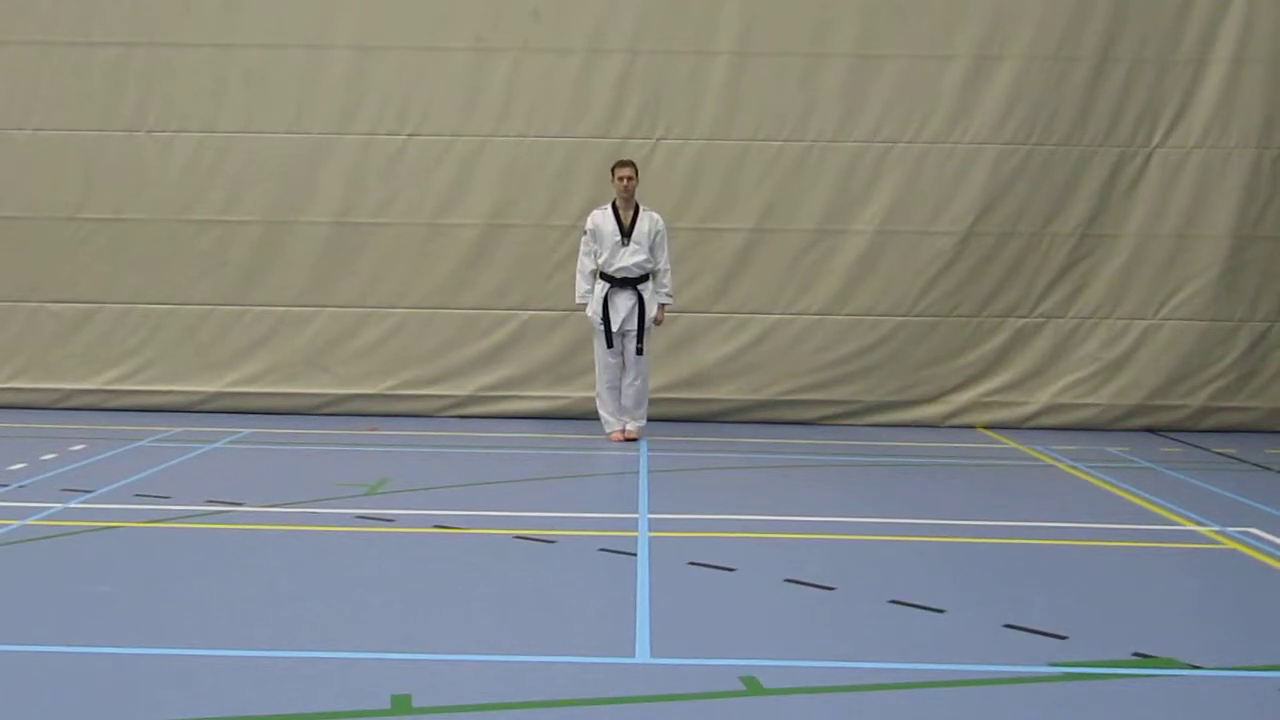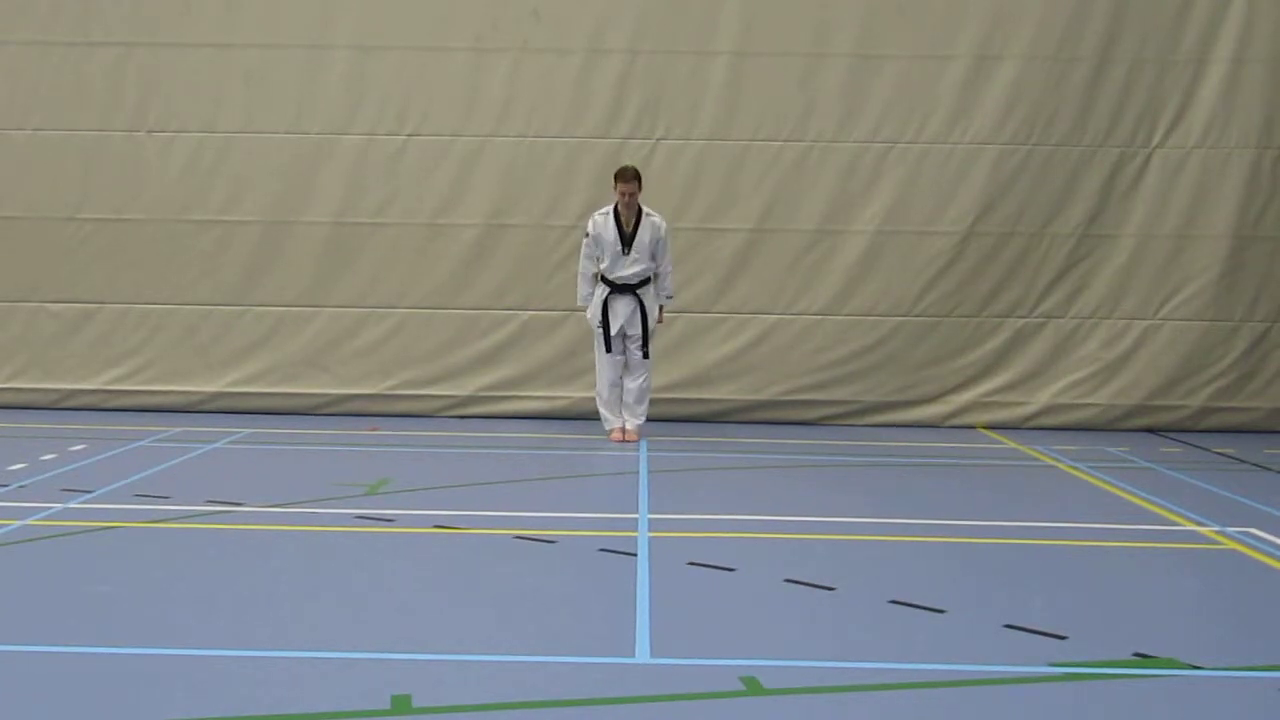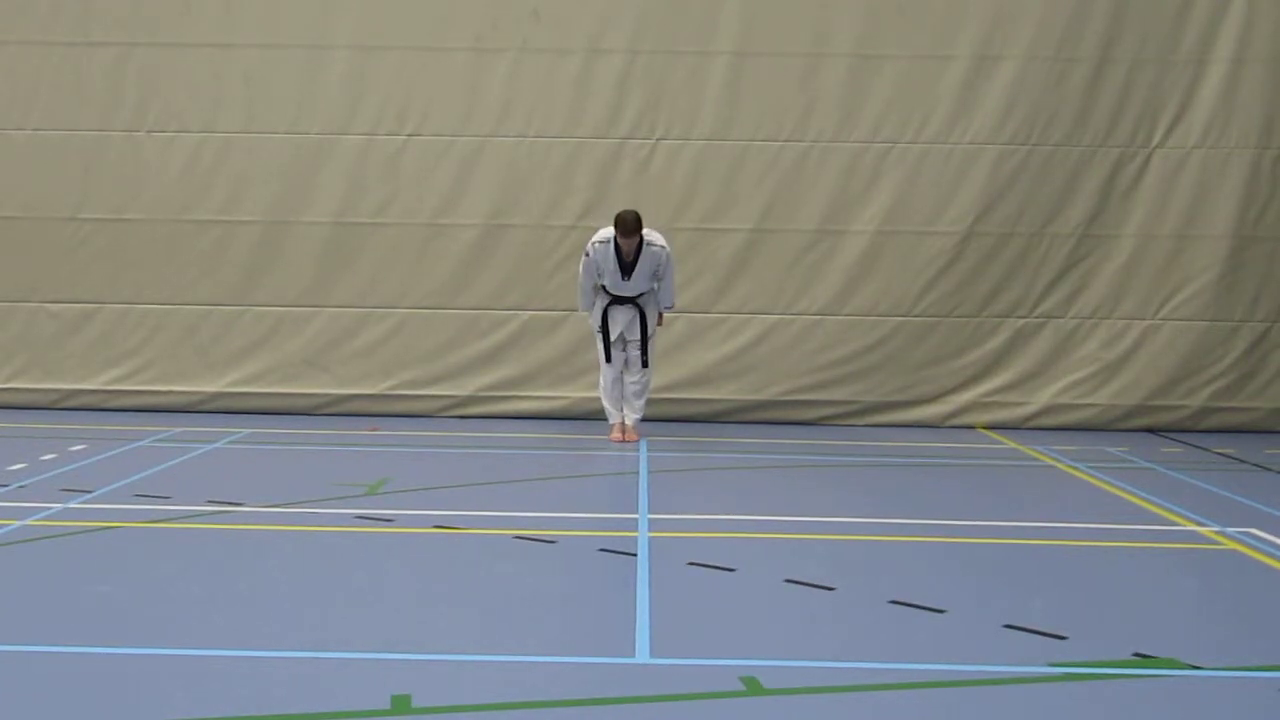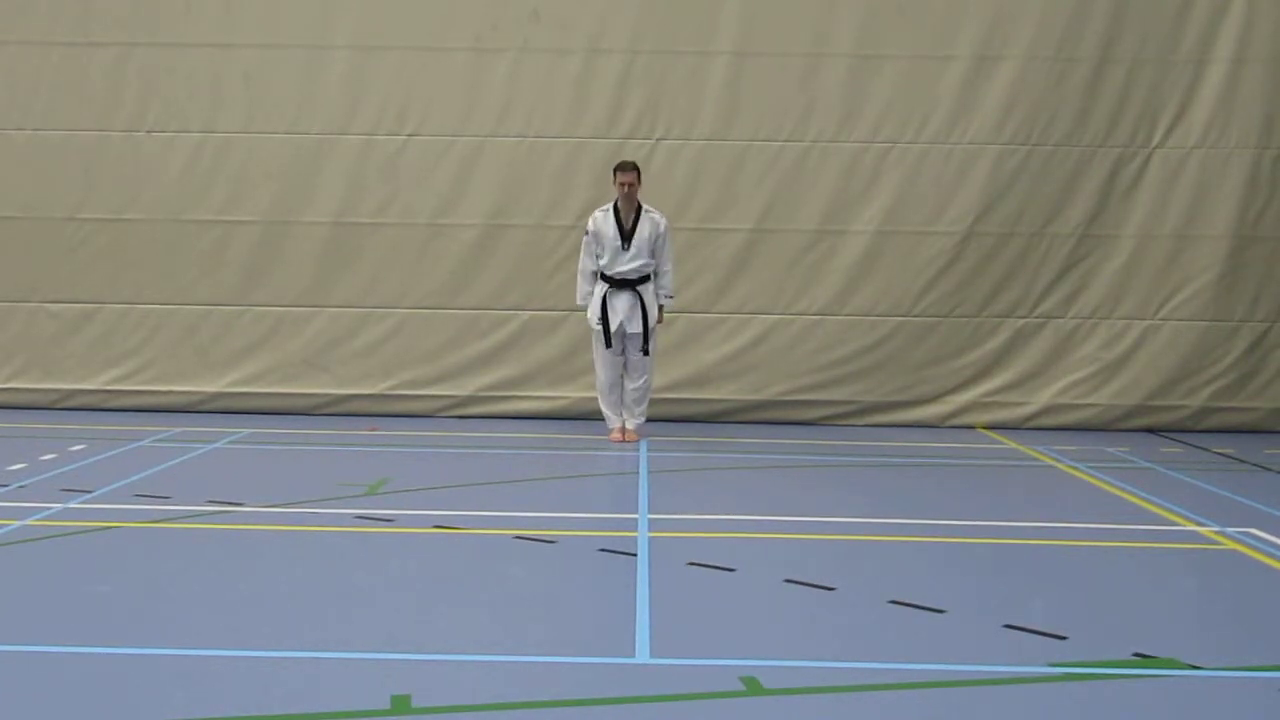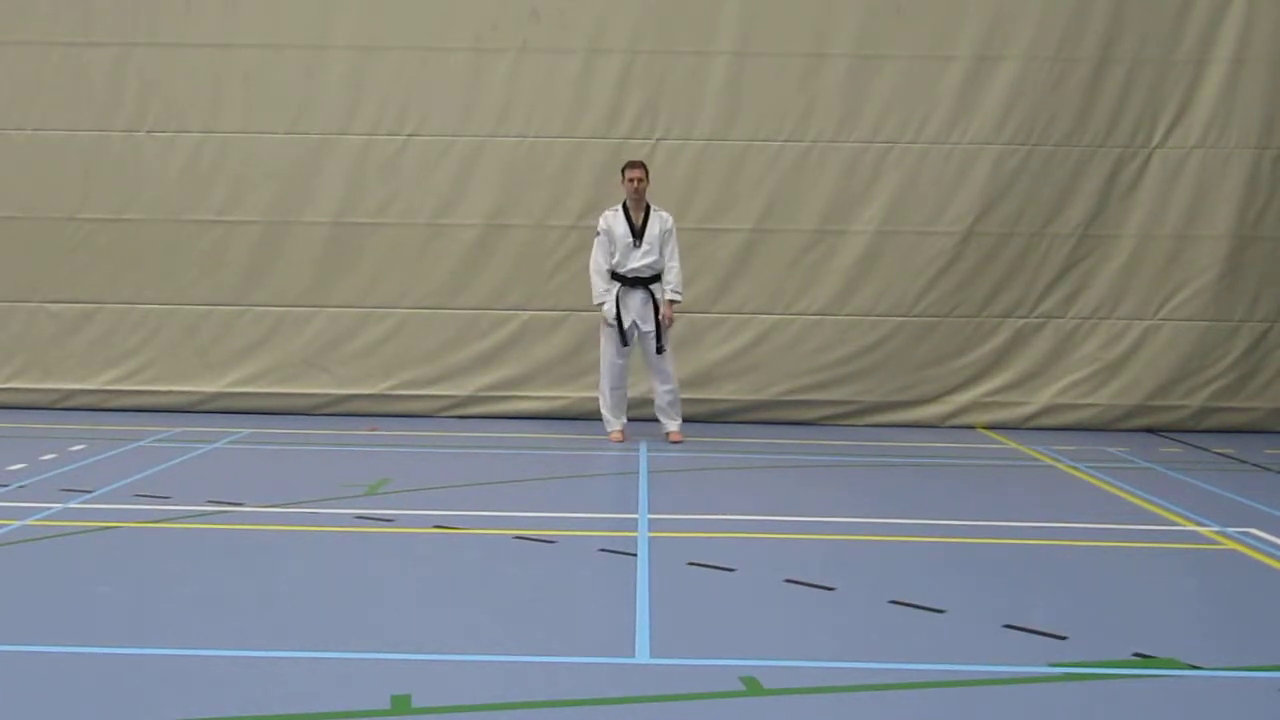
dt=1s
person 1, frame 1
left shoulder: (653, 221)
right shoulder: (597, 219)
left elbow: (662, 265)
right elbow: (586, 263)
left wrist: (662, 305)
right wrist: (586, 301)
left hip: (640, 298)
right hip: (608, 297)
left knee: (636, 365)
right knee: (608, 365)
left ankle: (633, 422)
right ankle: (613, 423)
person 1, frame 2
left shoulder: (656, 224)
right shoulder: (598, 221)
left elbow: (663, 267)
right elbow: (587, 265)
left wrist: (661, 304)
right wrist: (588, 304)
left hip: (641, 300)
right hip: (608, 300)
left knee: (638, 366)
right knee: (608, 367)
left ankle: (632, 424)
right ankle: (614, 423)
person 1, frame 3
left shoulder: (658, 248)
right shoulder: (597, 245)
left elbow: (665, 281)
right elbow: (587, 281)
left wrist: (661, 310)
right wrist: (590, 310)
left hip: (642, 307)
right hip: (609, 306)
left knee: (638, 366)
right knee: (610, 365)
left ankle: (631, 421)
right ankle: (616, 421)
person 1, frame 4
left shoulder: (656, 221)
right shoulder: (598, 219)
left elbow: (664, 266)
right elbow: (588, 264)
left wrist: (661, 305)
right wrist: (588, 304)
left hip: (641, 299)
right hip: (608, 298)
left knee: (639, 367)
right knee: (608, 367)
left ankle: (632, 423)
right ankle: (615, 423)
person 1, frame 5
left shoulder: (664, 220)
right shoulder: (608, 219)
left elbow: (671, 263)
right elbow: (599, 264)
left wrist: (669, 302)
right wrist: (604, 303)
left hip: (652, 297)
right hip: (619, 296)
left knee: (662, 365)
right knee: (613, 365)
left ankle: (671, 424)
right ankle: (615, 424)
